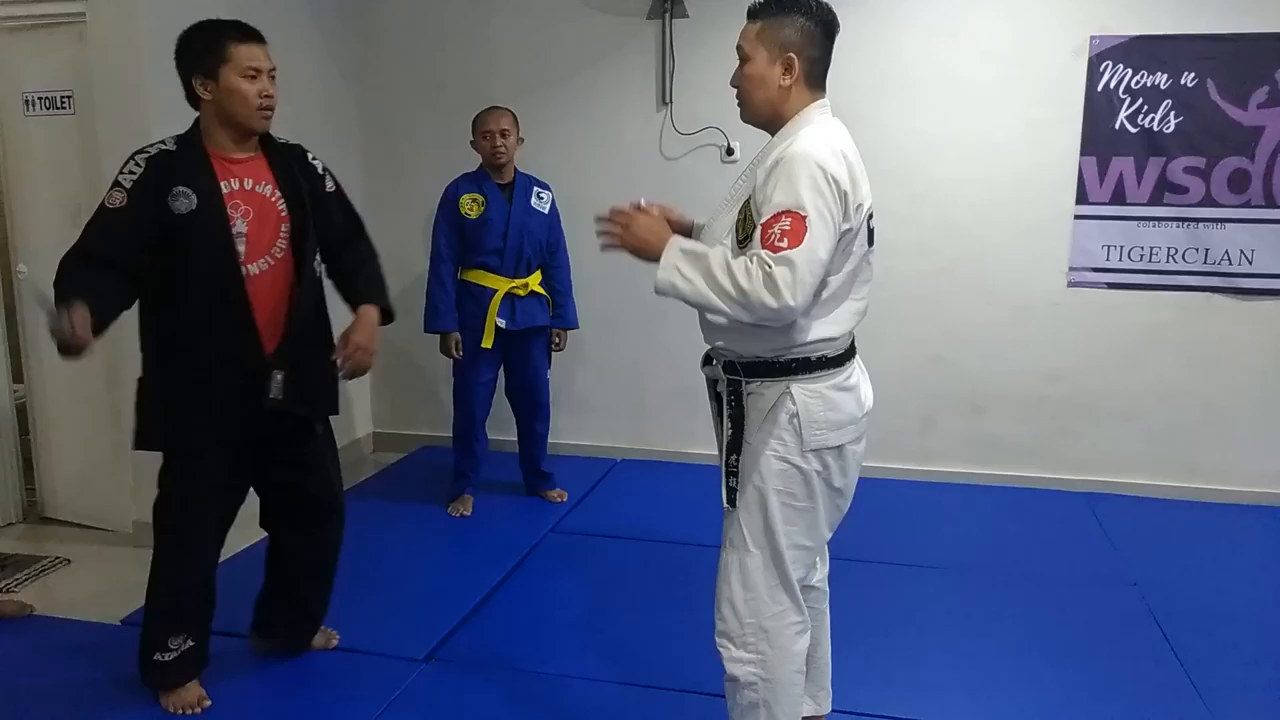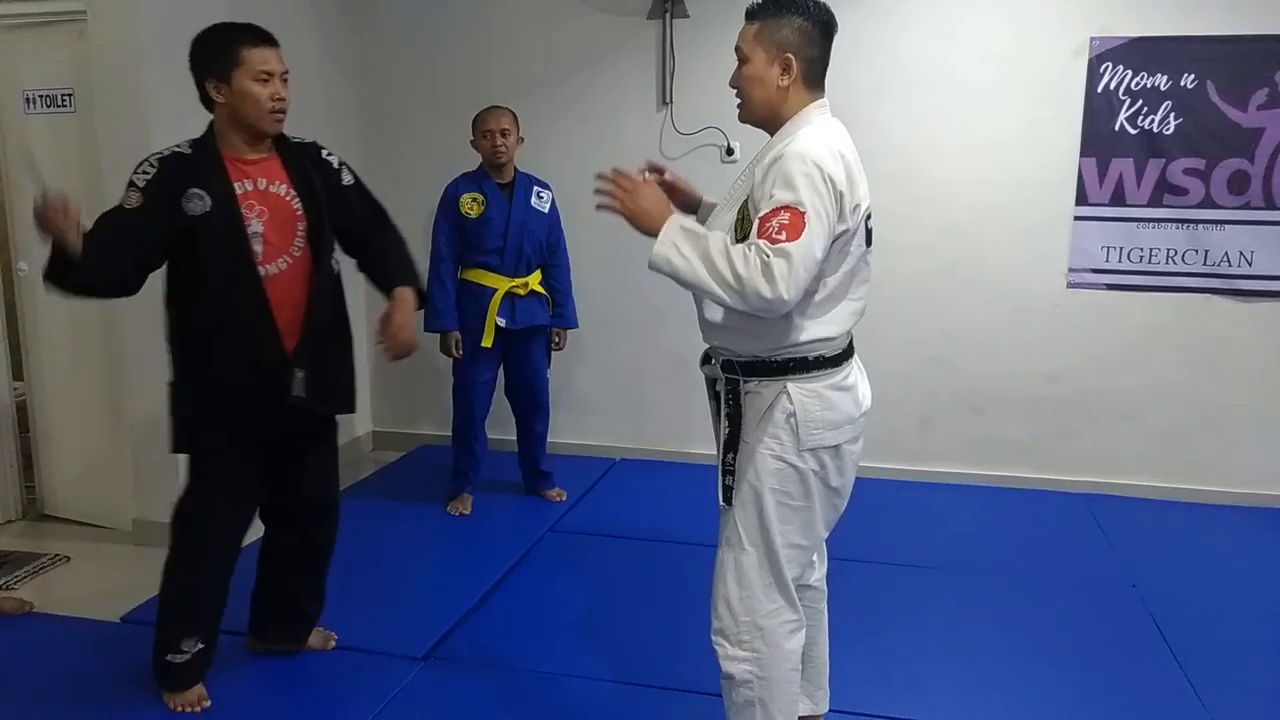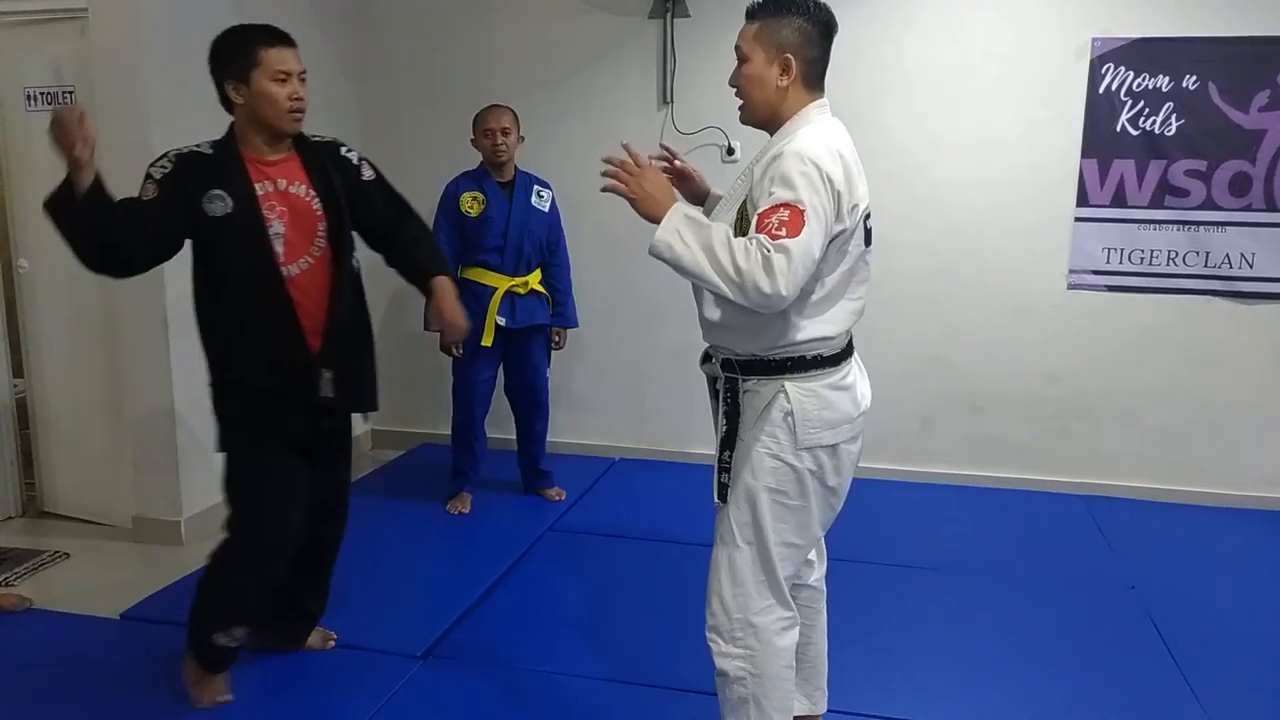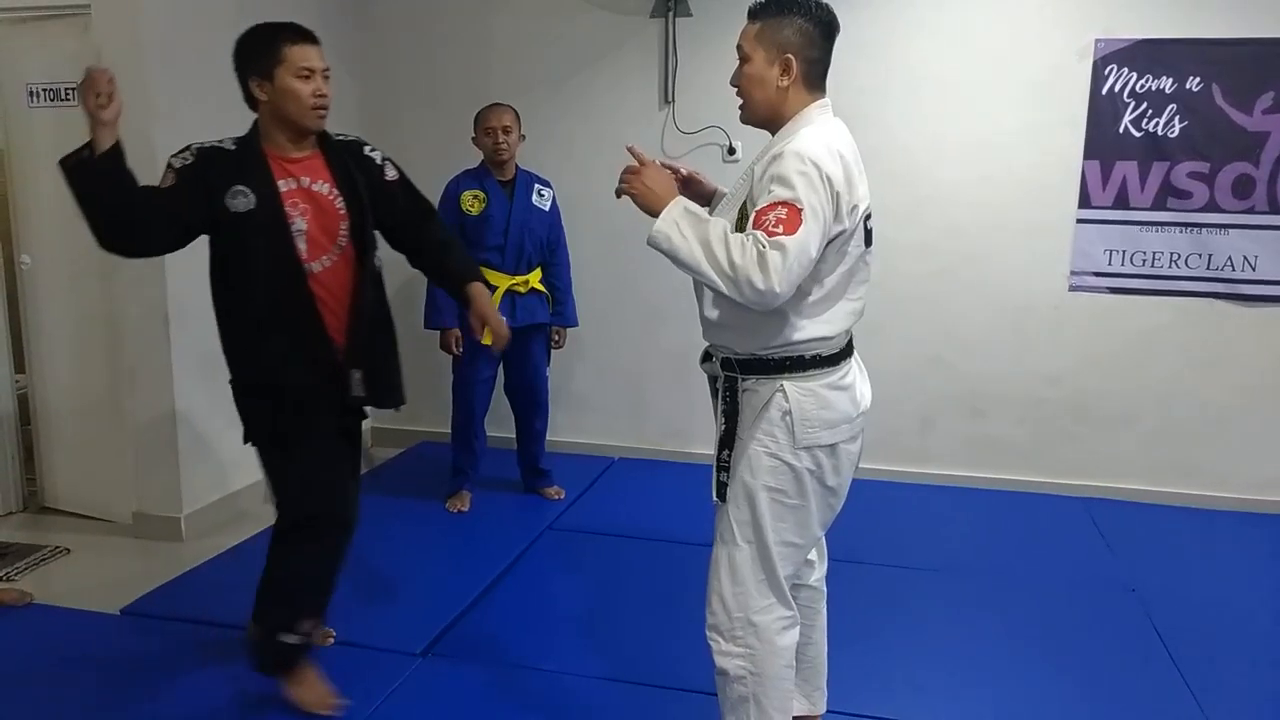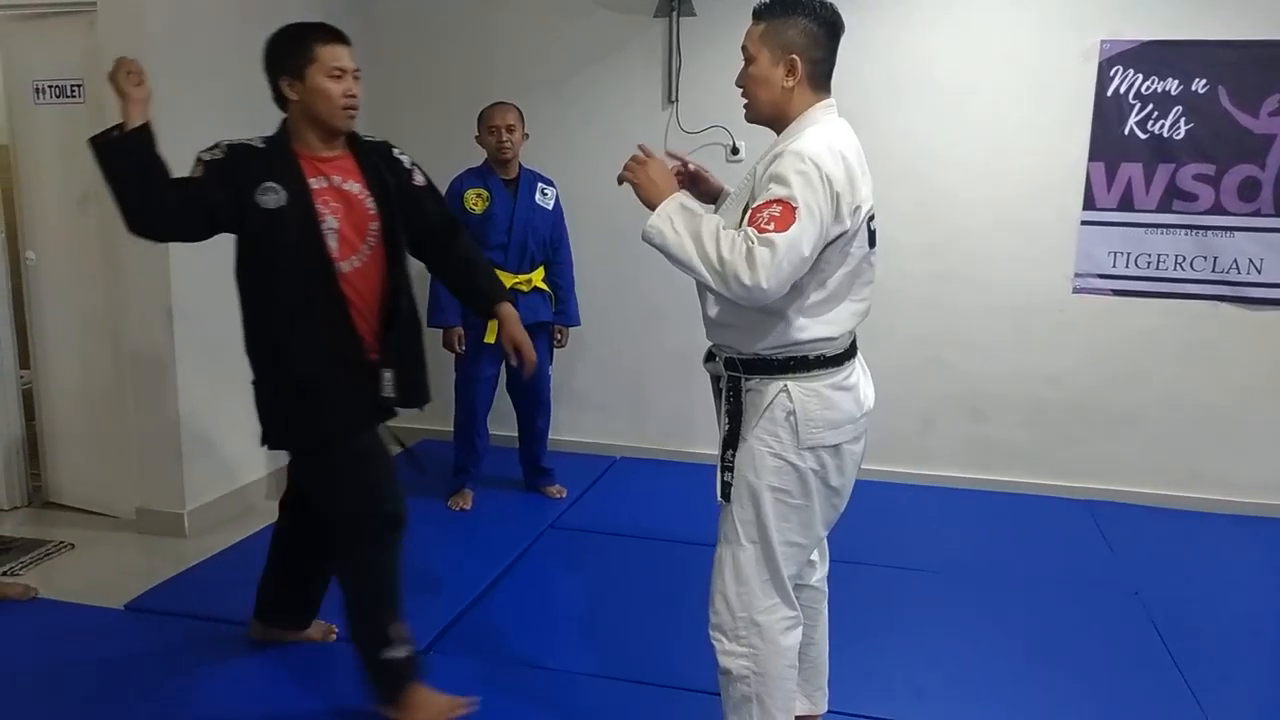
dt=0.1s
person 1, frame 1
left shoulder: (807, 158)
right shoulder: (805, 146)
left elbow: (778, 289)
left wrist: (664, 252)
right wrist: (692, 232)
left hip: (793, 407)
right hip: (796, 396)
left knee: (757, 605)
right knee: (794, 578)
person 1, frame 2
left shoulder: (805, 157)
right shoulder: (805, 146)
left elbow: (774, 281)
left wrist: (665, 230)
right wrist: (697, 210)
left hip: (790, 406)
right hip: (796, 396)
left knee: (754, 602)
right knee: (793, 576)
person 1, frame 3
left shoulder: (804, 156)
right shoulder: (808, 145)
left elbow: (769, 277)
left wrist: (669, 214)
right wrist: (703, 200)
left hip: (788, 405)
right hip: (797, 393)
left knee: (748, 601)
right knee: (793, 574)
person 1, frame 4
left shoulder: (803, 156)
right shoulder: (811, 145)
left elbow: (764, 274)
left wrist: (671, 211)
right wrist: (710, 201)
left hip: (788, 403)
right hip: (798, 392)
left knee: (749, 599)
right knee: (792, 572)
person 1, frame 5
left shoulder: (809, 157)
right shoulder: (819, 145)
left elbow: (757, 274)
left wrist: (669, 202)
right wrist: (715, 199)
left hip: (790, 403)
right hip: (805, 392)
left knee: (751, 601)
right knee: (796, 575)
person 2, frame 1
left shoulder: (298, 166)
right shoulder: (160, 174)
left elbow: (347, 244)
right elbow: (106, 259)
left wrist: (367, 308)
right wrist: (78, 313)
left hip: (291, 384)
right hip: (205, 391)
left knee: (314, 513)
right knee: (191, 529)
left ankle: (288, 625)
right ankle: (171, 663)
person 2, frame 2
left shoulder: (315, 164)
right shoulder: (176, 176)
left elbow: (372, 231)
right elbow: (120, 258)
left wrist: (401, 293)
right wrist: (71, 246)
left hip: (307, 382)
right hip: (228, 390)
left knee: (310, 514)
right knee: (211, 529)
left ankle: (282, 624)
right ankle: (180, 663)
person 2, frame 3
left shoulder: (333, 162)
right shoulder: (197, 176)
left elbow: (394, 224)
right elbow: (120, 248)
left wrist: (437, 281)
right wrist: (82, 178)
left hip: (327, 377)
right hip: (259, 383)
left knee: (322, 512)
right knee: (268, 519)
left ankle: (289, 623)
right ankle: (211, 646)
person 2, frame 4
left shoulder: (356, 161)
right shoulder: (218, 170)
left elbow: (419, 228)
right elbow: (135, 230)
left wrist: (472, 287)
right wrist: (104, 141)
left hip: (347, 372)
right hip: (280, 380)
left knee: (329, 508)
right knee: (320, 512)
left ankle: (286, 622)
right ankle: (285, 655)
person 2, frame 5
left shoulder: (382, 162)
right shoulder: (248, 168)
left elbow: (442, 237)
right elbow: (158, 212)
left wrist: (496, 304)
right wrist: (134, 119)
left hip: (367, 371)
right hip: (307, 378)
left knee: (320, 504)
right knee: (370, 518)
left ankle: (279, 615)
person 3, frame 1
left shoulder: (540, 194)
right shoulder: (458, 193)
left elbow: (557, 261)
right elbow: (443, 263)
left wrist: (561, 318)
right wrist: (446, 324)
left hip: (530, 315)
right hip: (477, 316)
left knee: (534, 401)
right knee: (471, 405)
left ankle: (539, 478)
right ankle: (464, 487)
person 3, frame 2
left shoulder: (540, 193)
right shoulder: (458, 192)
left elbow: (557, 261)
right elbow: (443, 263)
left wrist: (561, 318)
right wrist: (446, 323)
left hip: (530, 314)
right hip: (477, 315)
left knee: (533, 401)
right knee: (471, 404)
left ankle: (538, 477)
right ankle: (463, 486)
person 3, frame 3
left shoulder: (541, 192)
right shoulder: (459, 191)
left elbow: (556, 260)
right elbow: (443, 262)
left wrist: (561, 317)
left hip: (530, 313)
right hip: (477, 314)
left knee: (533, 400)
right knee: (470, 403)
left ankle: (537, 477)
right ankle: (462, 485)
person 3, frame 4
left shoulder: (541, 192)
right shoulder: (459, 189)
left elbow: (557, 259)
left wrist: (561, 316)
right wrist: (446, 319)
left hip: (530, 311)
left knee: (533, 399)
right knee: (470, 401)
left ankle: (536, 475)
right ankle: (461, 484)
person 3, frame 5
left shoulder: (545, 190)
right shoulder: (464, 187)
left elbow: (560, 258)
left wrist: (563, 314)
right wrist: (449, 318)
left hip: (533, 310)
right hip: (479, 311)
left knee: (535, 398)
right knee: (473, 400)
left ankle: (539, 474)
right ankle: (464, 482)
